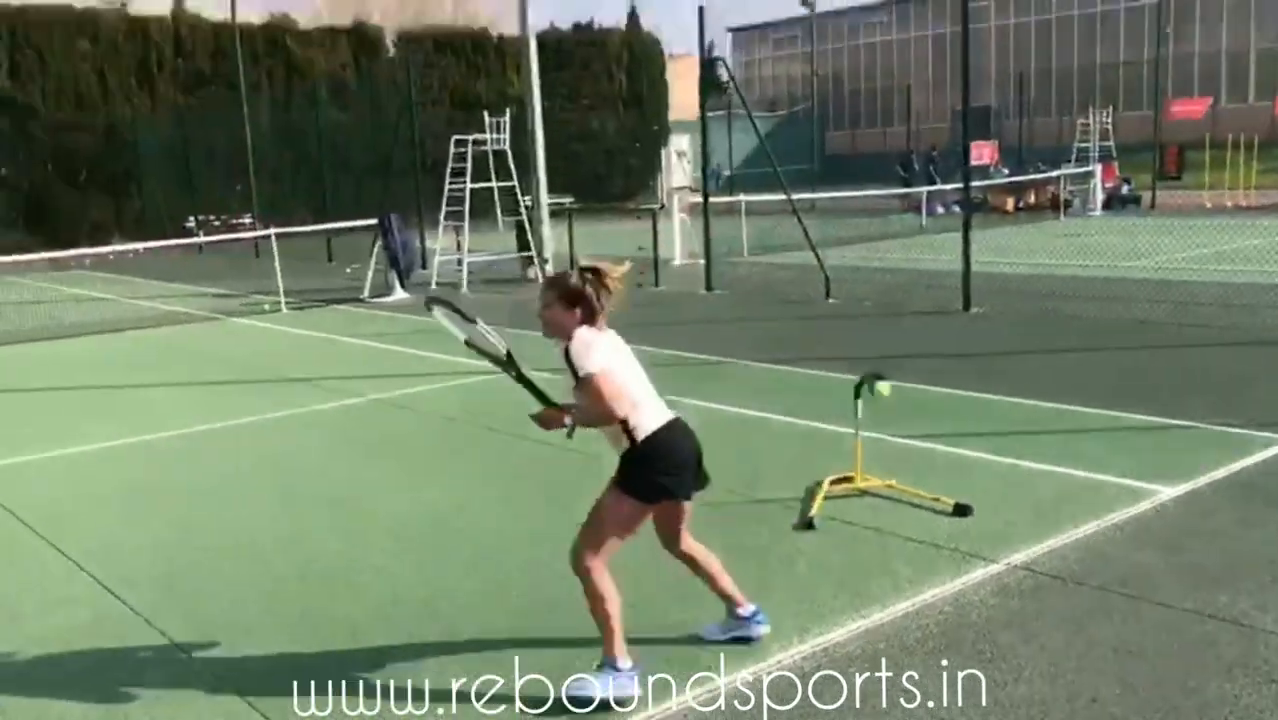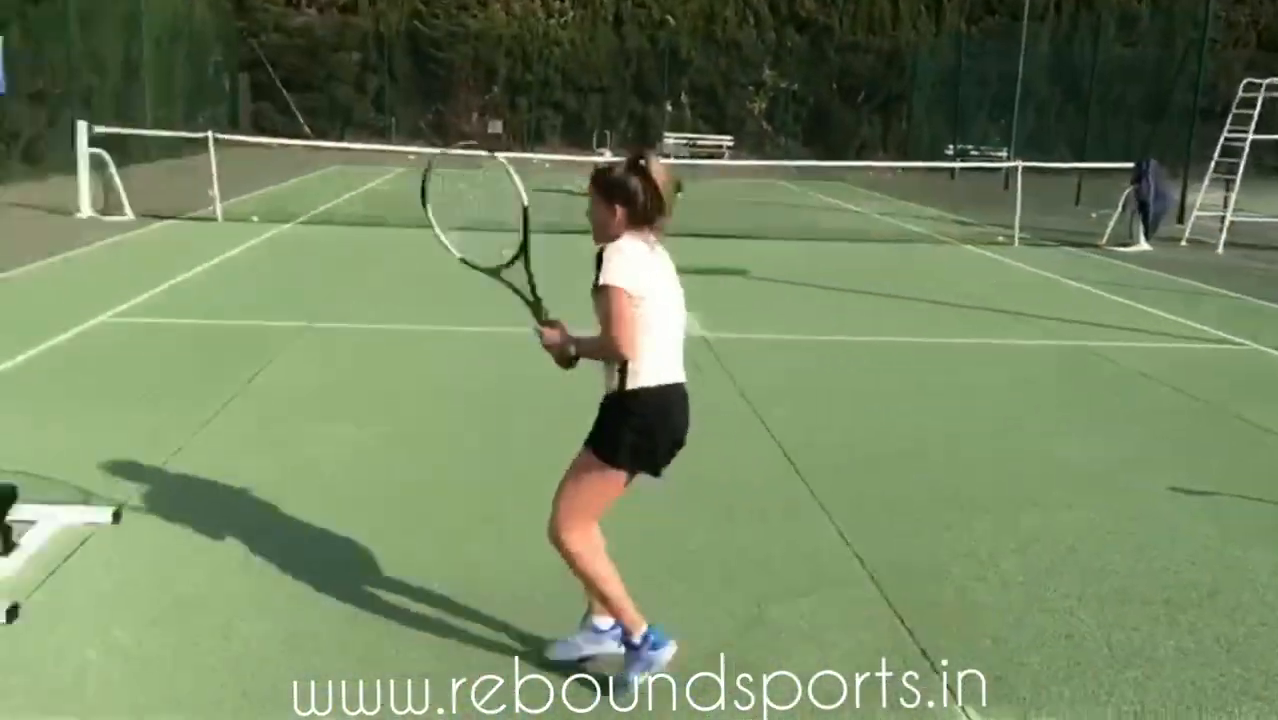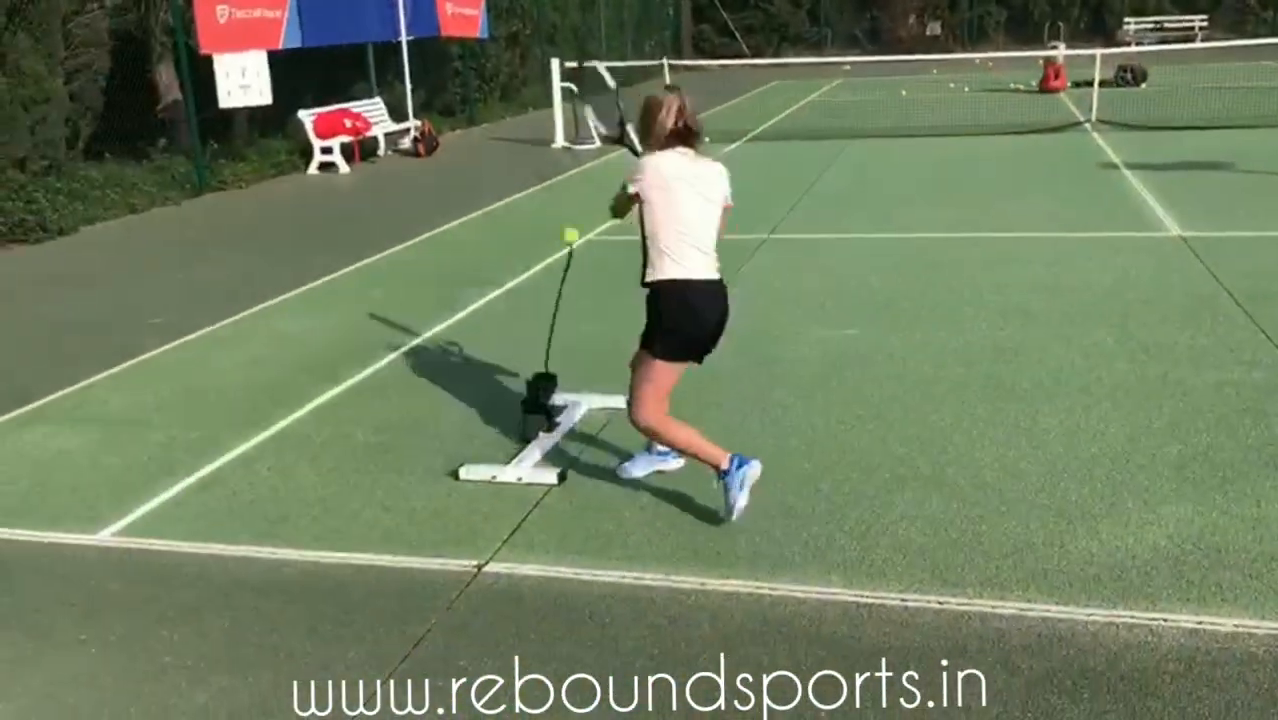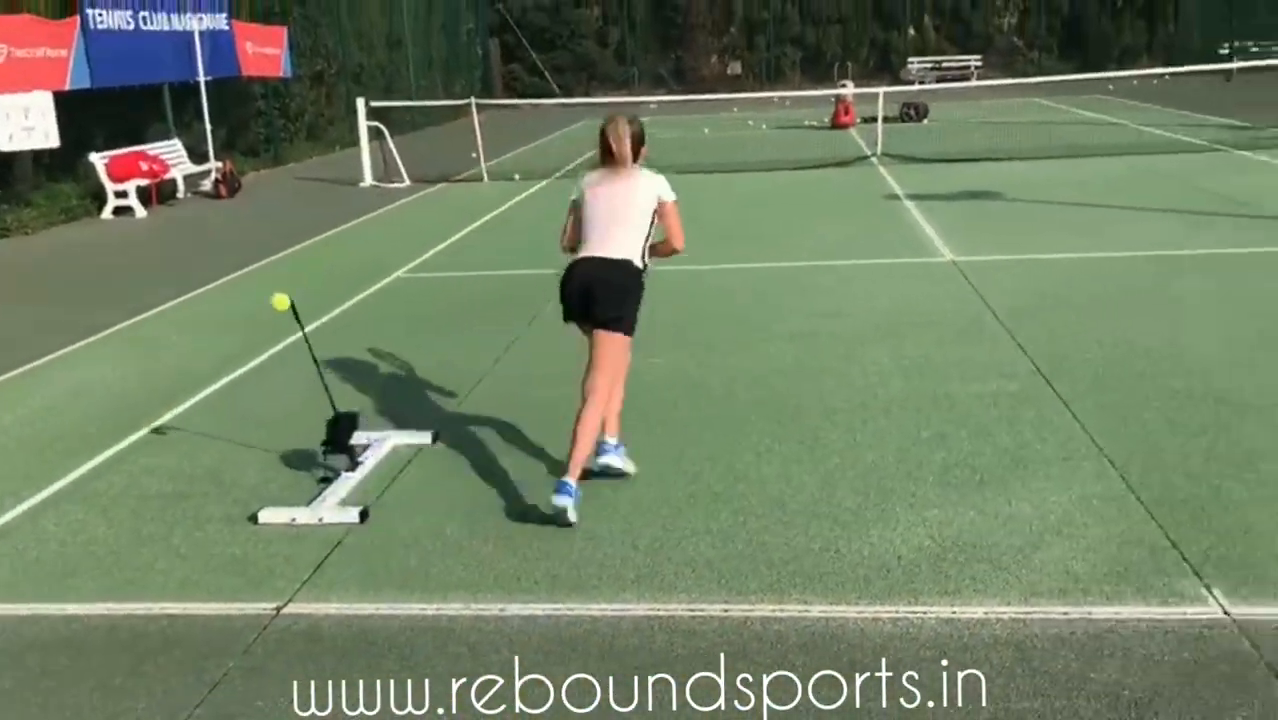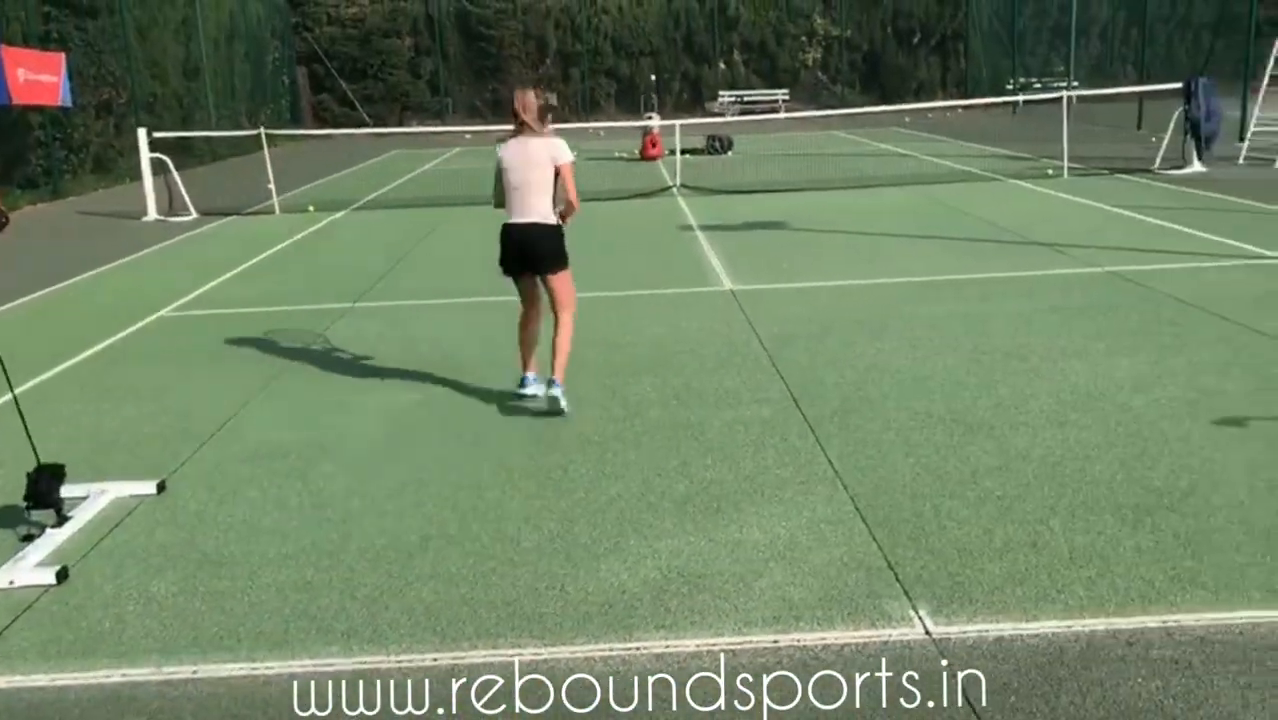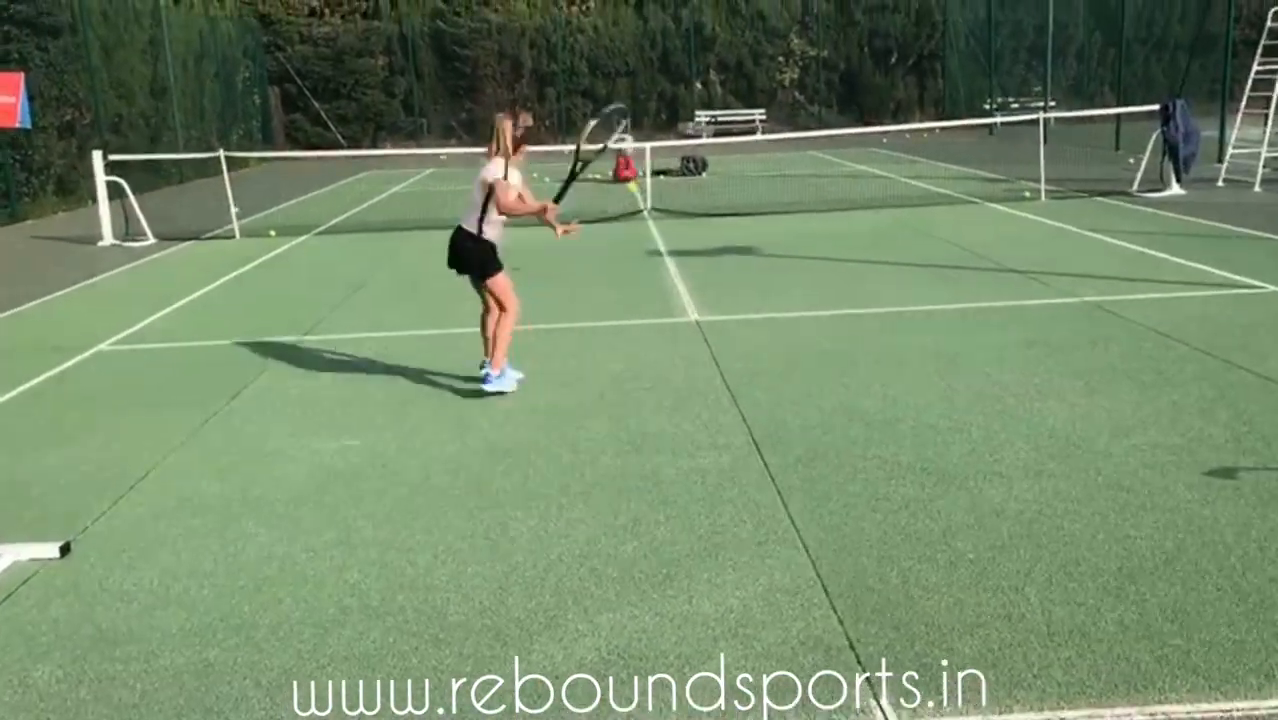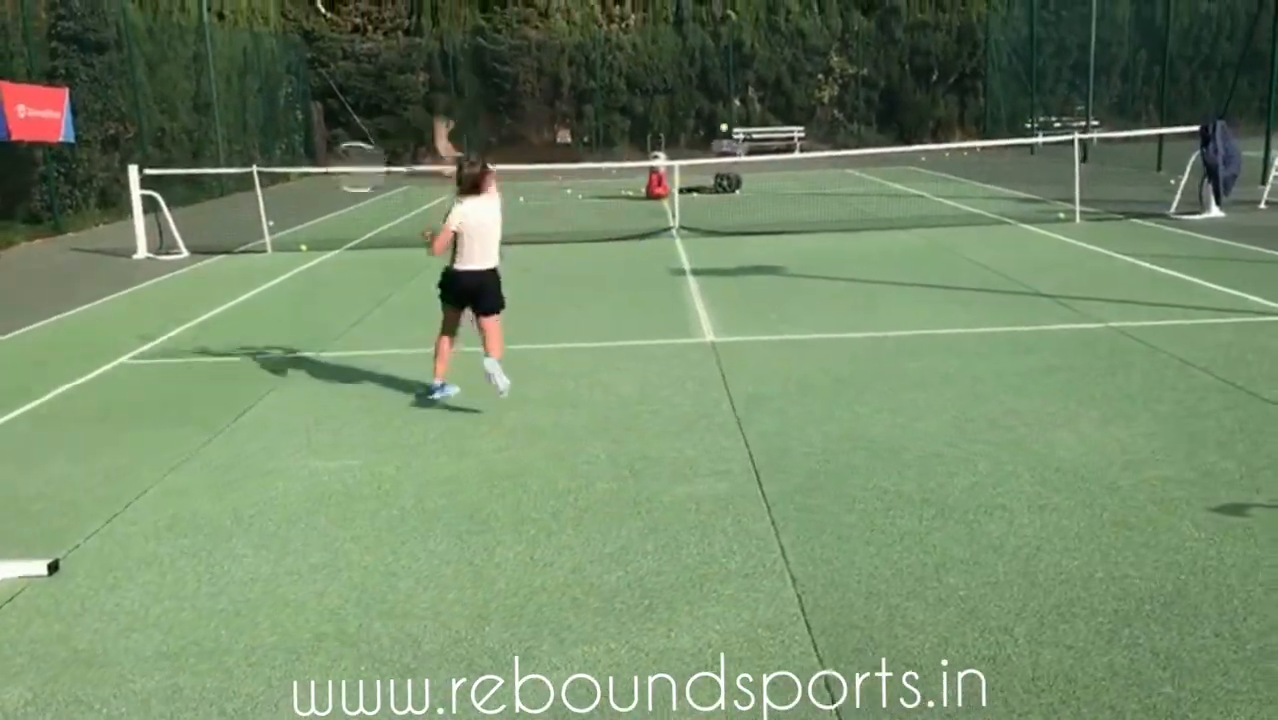
dt=0.7s
person 1, frame 1
left shoulder: (579, 347)
right shoulder: (601, 337)
left elbow: (613, 410)
left wrist: (565, 418)
right wrist: (567, 413)
left hip: (654, 454)
right hip: (676, 441)
left knee: (587, 557)
right knee: (676, 541)
left ankle: (618, 667)
right ankle: (745, 615)
person 1, frame 2
left shoulder: (618, 256)
right shoulder: (650, 254)
left elbow: (622, 343)
left wrist: (564, 340)
right wrist: (574, 341)
left hip: (642, 411)
right hip: (658, 406)
left knee: (565, 528)
right knee: (579, 517)
left ankle: (644, 637)
right ankle: (607, 624)
person 1, frame 3
left shoulder: (648, 167)
right shoulder: (716, 172)
left elbow: (618, 208)
left hip: (678, 300)
right hip: (710, 295)
left knee: (645, 414)
right knee: (644, 370)
left ankle: (731, 465)
right ankle: (663, 450)
person 1, frame 4
left shoulder: (587, 183)
right shoulder: (655, 183)
left elbow: (567, 243)
right elbow: (676, 244)
left hip: (579, 279)
right hip: (620, 282)
left knee: (611, 366)
right knee: (600, 390)
left ankle: (610, 444)
right ankle: (567, 487)
person 1, frame 5
left shoulder: (505, 150)
right shoulder: (556, 146)
left elbow: (498, 201)
right elbow: (572, 200)
right wrist: (562, 214)
left hip: (512, 236)
right hip: (545, 234)
left knee: (530, 307)
right knee: (564, 313)
left ankle: (527, 378)
right ankle: (557, 383)
person 1, frame 6
left shoulder: (509, 168)
right shoulder: (499, 167)
left elbow: (529, 202)
right elbow: (505, 206)
left wrist: (555, 225)
right wrist: (541, 209)
left hip: (469, 242)
right hip: (474, 244)
left knee: (491, 303)
right knee: (510, 307)
left ankle: (493, 363)
right ankle: (495, 374)
person 1, frame 7
left shoulder: (459, 210)
right shoulder: (493, 200)
left elbow: (437, 250)
left wrist: (430, 236)
left hip: (458, 278)
right hip: (486, 279)
left knee: (448, 330)
right knee: (492, 338)
left ankle: (439, 384)
right ankle: (493, 363)
